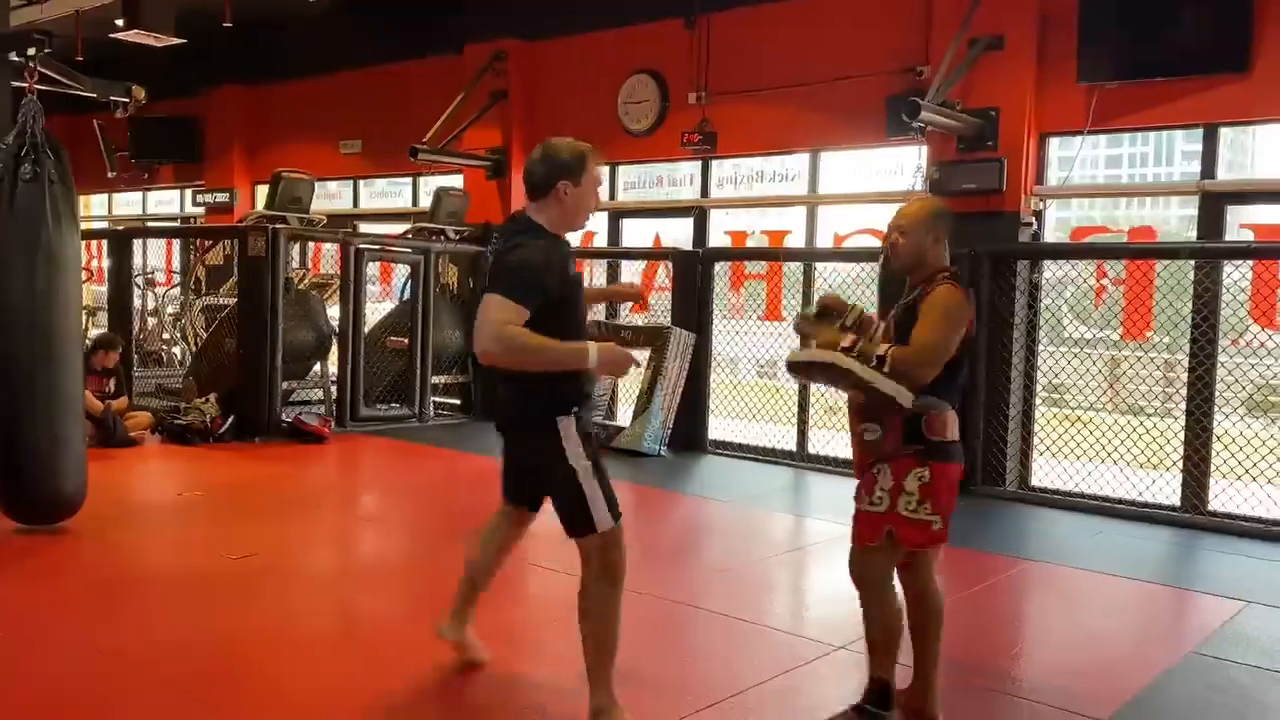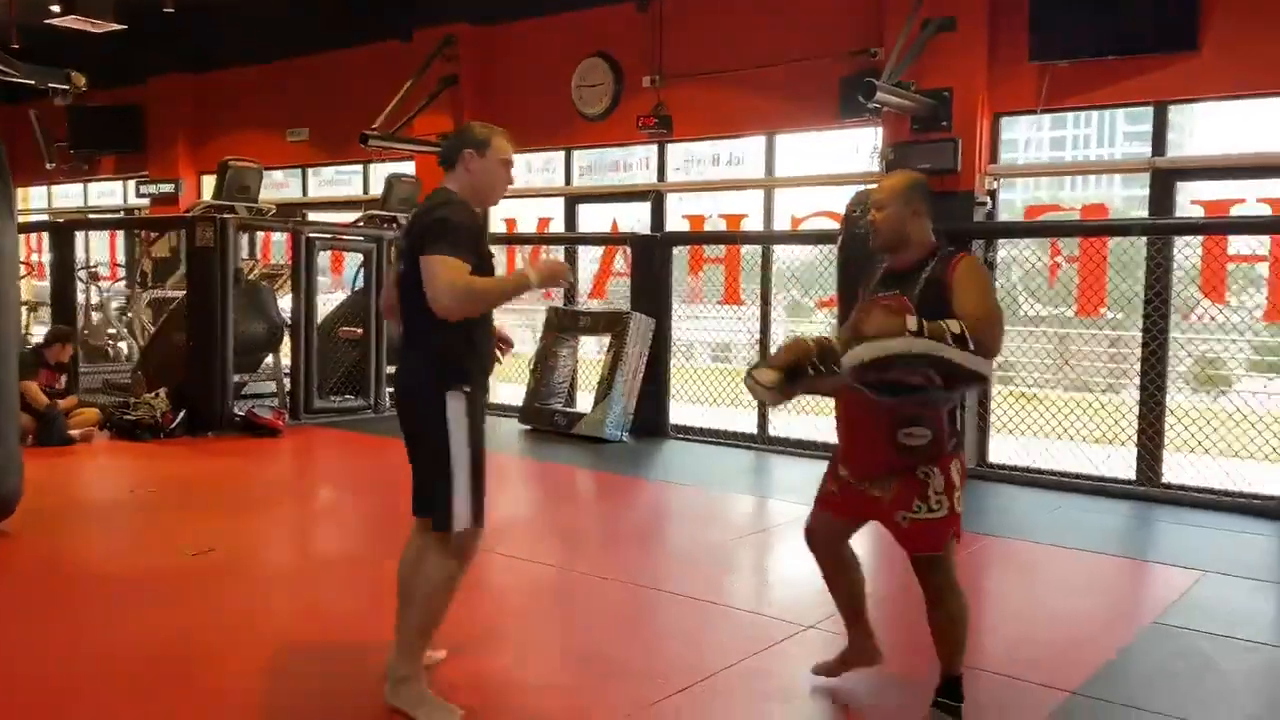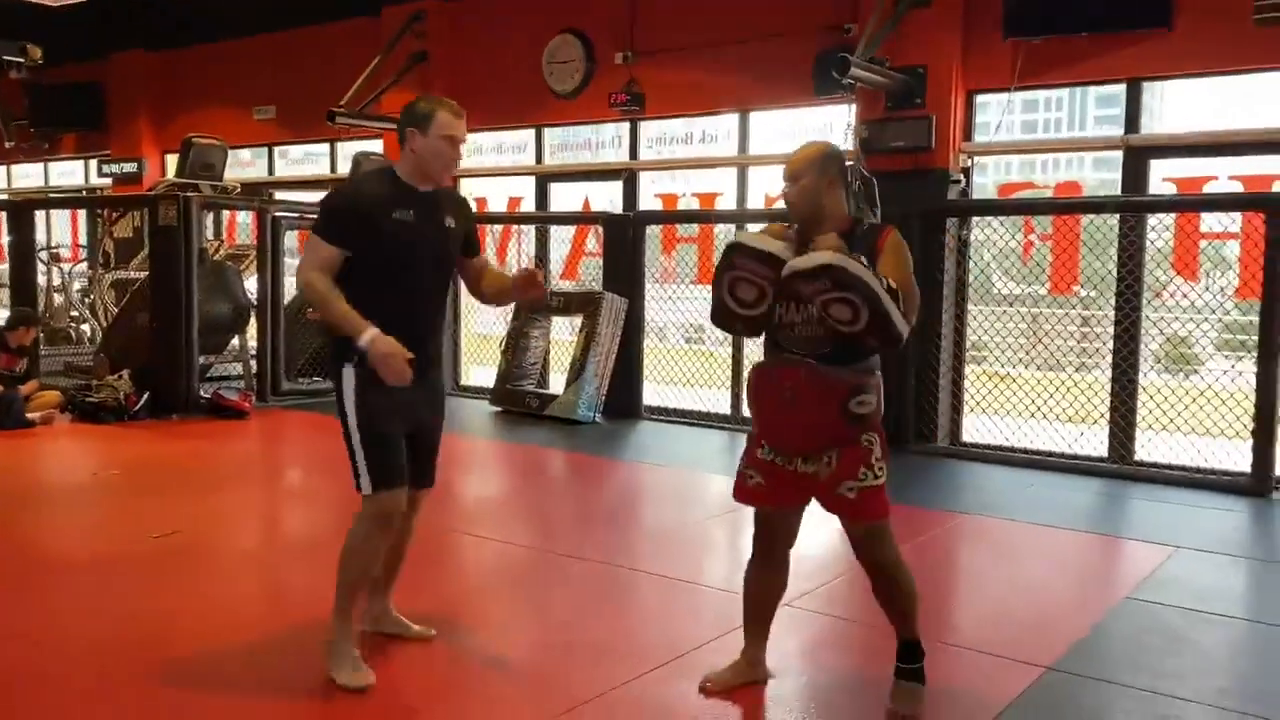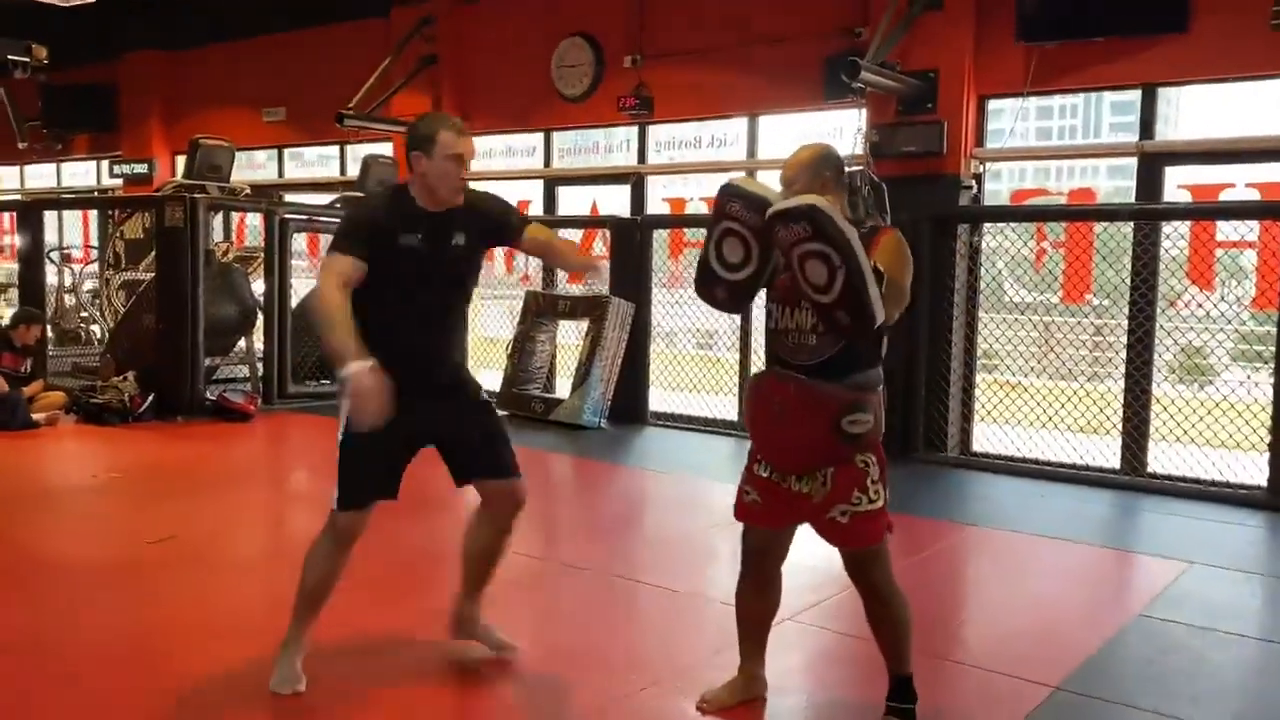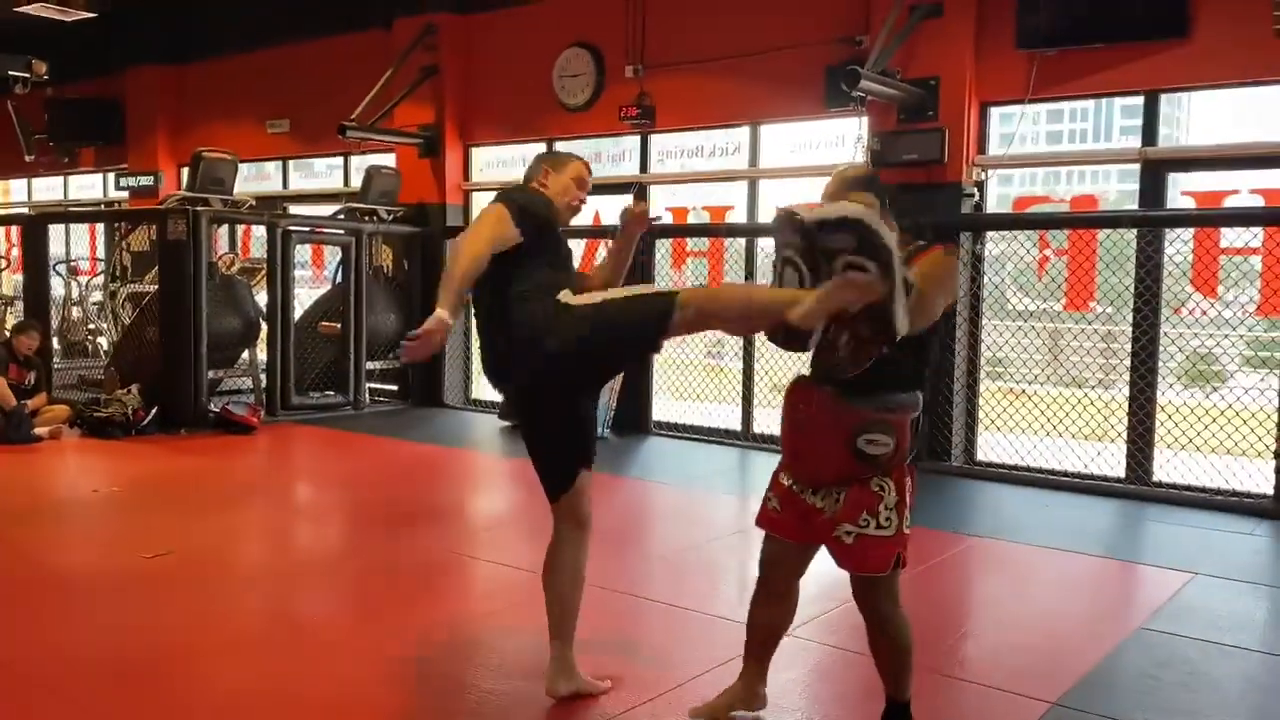
dt=0.5s
person 1, frame 1
left shoulder: (534, 233)
right shoulder: (534, 254)
right elbow: (492, 341)
left wrist: (602, 295)
right wrist: (590, 356)
left hip: (529, 403)
right hip: (548, 412)
left knee: (513, 512)
right knee: (605, 552)
left ankle: (458, 623)
person 1, frame 2
left shoulder: (442, 216)
right shoulder: (451, 216)
left elbow: (397, 306)
right elbow: (449, 297)
left wrist: (481, 332)
right wrist: (529, 276)
left hip: (437, 386)
right hip: (444, 392)
left knee: (433, 524)
right knee: (457, 537)
left ankle: (406, 645)
person 1, frame 3
left shoulder: (454, 207)
right shoulder: (359, 196)
left elbow: (481, 282)
right elbow: (311, 276)
left wrist: (519, 285)
right wrist: (369, 338)
left hip: (425, 372)
right hip: (370, 372)
left knee: (410, 498)
right knee: (384, 502)
left ankle: (378, 608)
right ankle: (341, 640)
person 1, frame 4
left shoulder: (476, 209)
right shoulder: (372, 214)
left elbow: (551, 244)
right elbow: (329, 291)
left wrist: (582, 262)
right wrist: (356, 366)
left hip: (446, 381)
right hip: (381, 386)
left knee: (507, 493)
right knee: (347, 524)
left ankle: (466, 614)
right ankle: (294, 644)
person 1, frame 5
left shoulder: (547, 238)
right shoulder: (522, 205)
left elbow: (596, 292)
right elbow: (474, 243)
left wrist: (626, 238)
right wrist: (445, 312)
left hip: (529, 375)
right hip: (554, 334)
left knee: (574, 519)
right knee: (700, 302)
left ankle: (562, 669)
right ankle: (806, 304)
person 2, frame 1
left shoulder: (945, 297)
right shoulder: (921, 292)
left elbow: (917, 366)
right elbow: (895, 350)
right wrist: (859, 328)
left hip: (913, 455)
right hip: (910, 452)
left knee: (870, 570)
right knee: (913, 572)
person 2, frame 2
left shoulder: (959, 270)
right shoulder: (881, 275)
left elbow: (986, 341)
left wrist: (904, 326)
right wrist: (812, 351)
left hip: (921, 449)
right hip: (864, 439)
left knee: (934, 571)
right knee: (822, 534)
right ankle: (861, 641)
person 2, frame 3
left shoulder: (880, 242)
right shoulder: (785, 243)
left elbow: (901, 319)
right elbow: (737, 317)
left wrist: (846, 264)
right wrist: (757, 259)
left hip: (847, 419)
right hip: (782, 414)
left knee: (875, 547)
right knee: (769, 539)
left ankle: (911, 662)
right ankle: (753, 657)
person 2, frame 4
left shoulder: (880, 241)
right shoulder: (784, 240)
left elbow: (879, 310)
right elbow: (722, 292)
left wrist: (837, 237)
right wrist: (741, 231)
left hip: (845, 432)
right hip: (780, 424)
left knee: (870, 570)
right knee: (758, 555)
right ankle: (751, 673)
person 2, frame 5
left shoulder: (932, 261)
left elbow: (900, 317)
left hip: (871, 458)
right hip: (814, 444)
left knee: (875, 595)
right knee: (775, 568)
